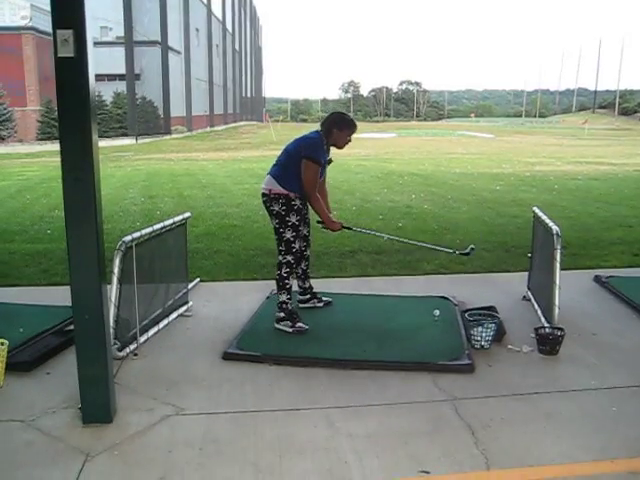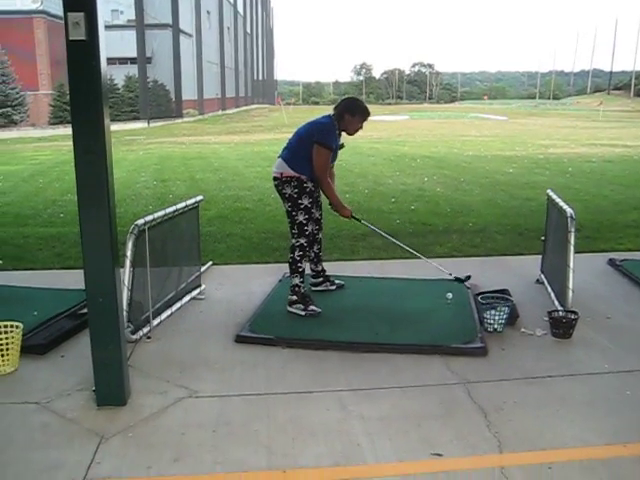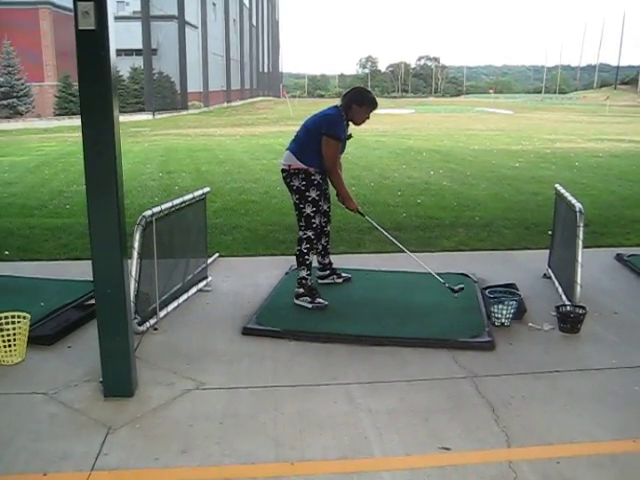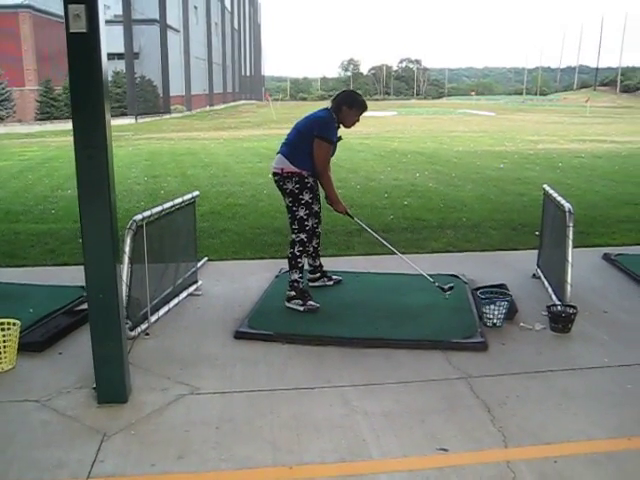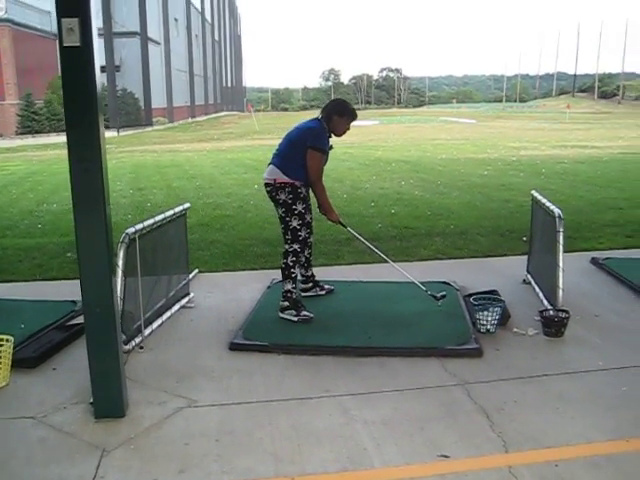
dt=0.4s
person 1, frame 1
left shoulder: (321, 145)
right shoulder: (314, 146)
left elbow: (319, 186)
right elbow: (311, 191)
left wrist: (328, 213)
right wrist: (328, 220)
left hip: (293, 196)
right hip: (279, 196)
left knee: (302, 246)
right knee: (289, 251)
left ankle: (306, 295)
right ankle: (283, 313)
person 1, frame 2
left shoulder: (332, 129)
right shoulder: (326, 130)
left elbow: (328, 170)
right elbow: (321, 176)
left wrist: (334, 199)
right wrist: (339, 206)
left hip: (304, 178)
right hip: (290, 179)
left knee: (314, 228)
right knee: (302, 234)
left ankle: (318, 278)
right ankle: (296, 297)
person 1, frame 3
left shoulder: (339, 119)
right shoulder: (334, 122)
left elbow: (335, 162)
right elbow: (331, 168)
left wrist: (341, 192)
right wrist: (347, 198)
left hip: (312, 171)
right hip: (299, 171)
left knee: (322, 221)
right knee: (309, 226)
left ankle: (326, 271)
right ankle: (303, 289)
person 1, frame 4
left shoulder: (327, 120)
right shoulder: (325, 124)
left elbow: (322, 166)
right elbow: (322, 169)
left wrist: (330, 195)
right wrist: (336, 201)
left hip: (301, 173)
right hip: (290, 174)
left knee: (313, 223)
right knee: (302, 229)
left ankle: (316, 273)
right ankle: (295, 292)
person 1, frame 5
left shoulder: (316, 128)
right shoulder: (318, 134)
left elbow: (311, 176)
right elbow: (315, 179)
left wrist: (322, 204)
right wrist: (329, 210)
left hip: (292, 183)
right hip: (283, 184)
left knee: (305, 234)
right knee: (295, 240)
left ankle: (308, 283)
right ankle: (288, 302)
